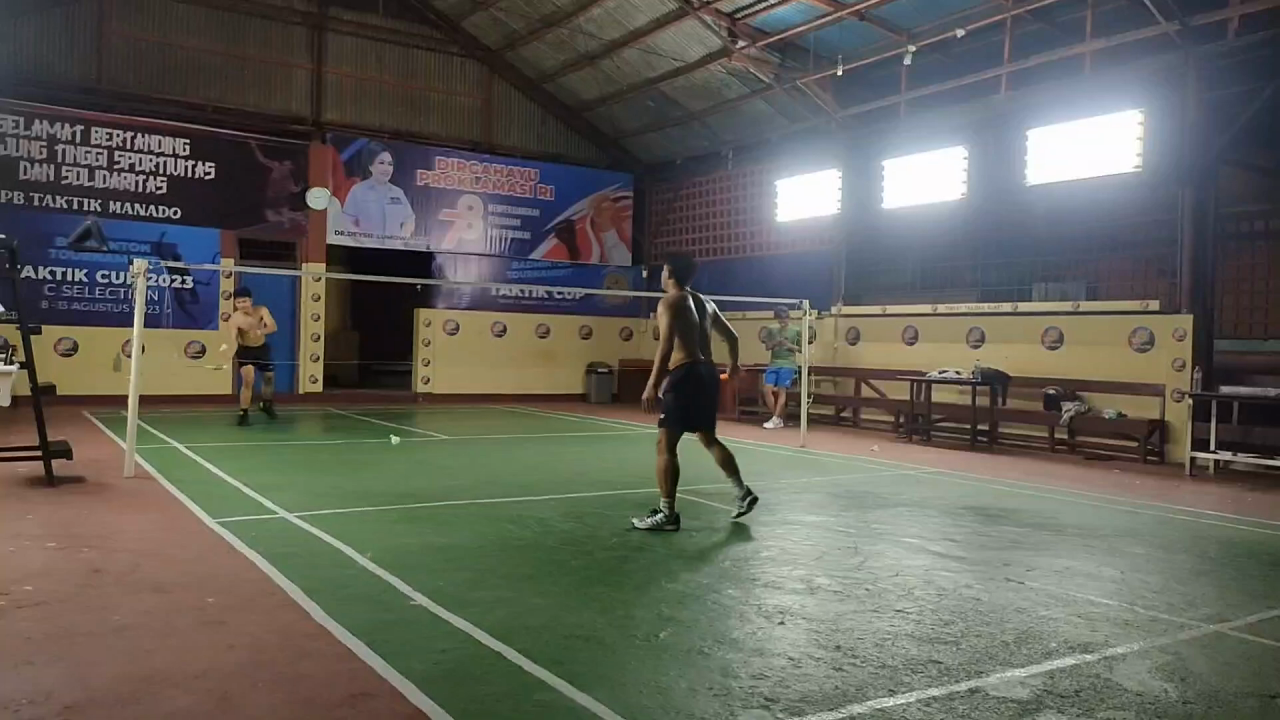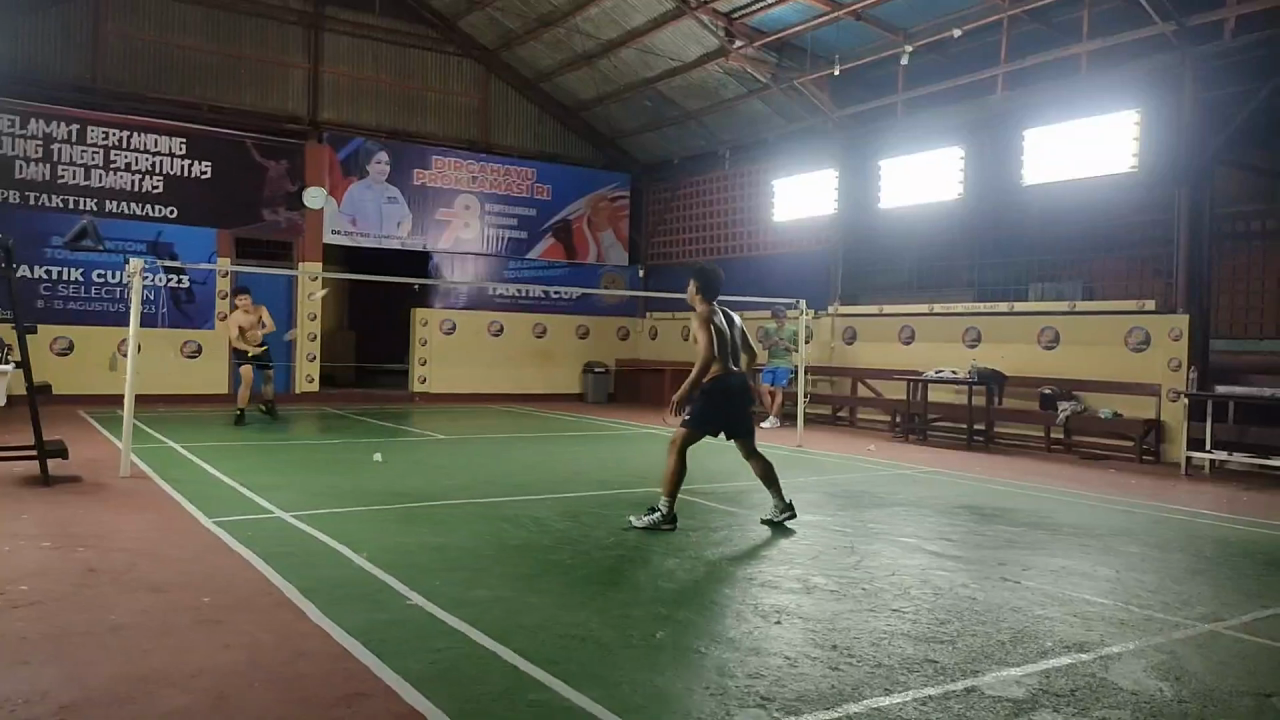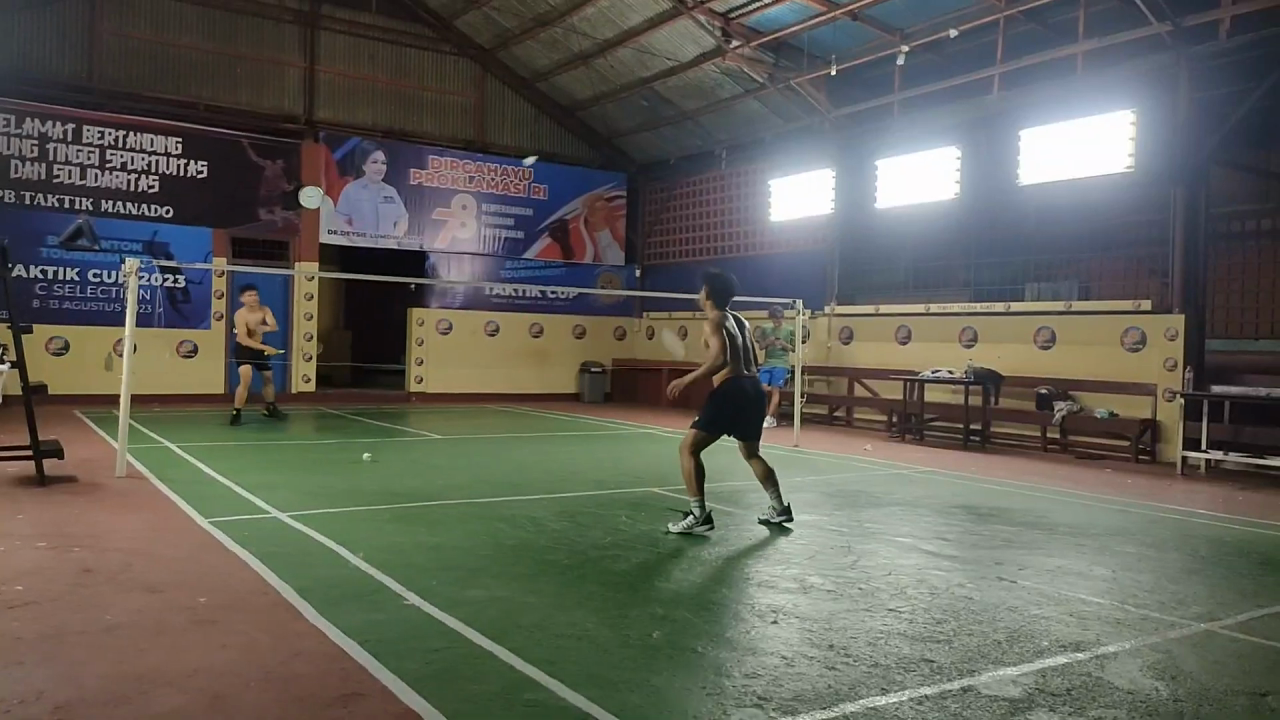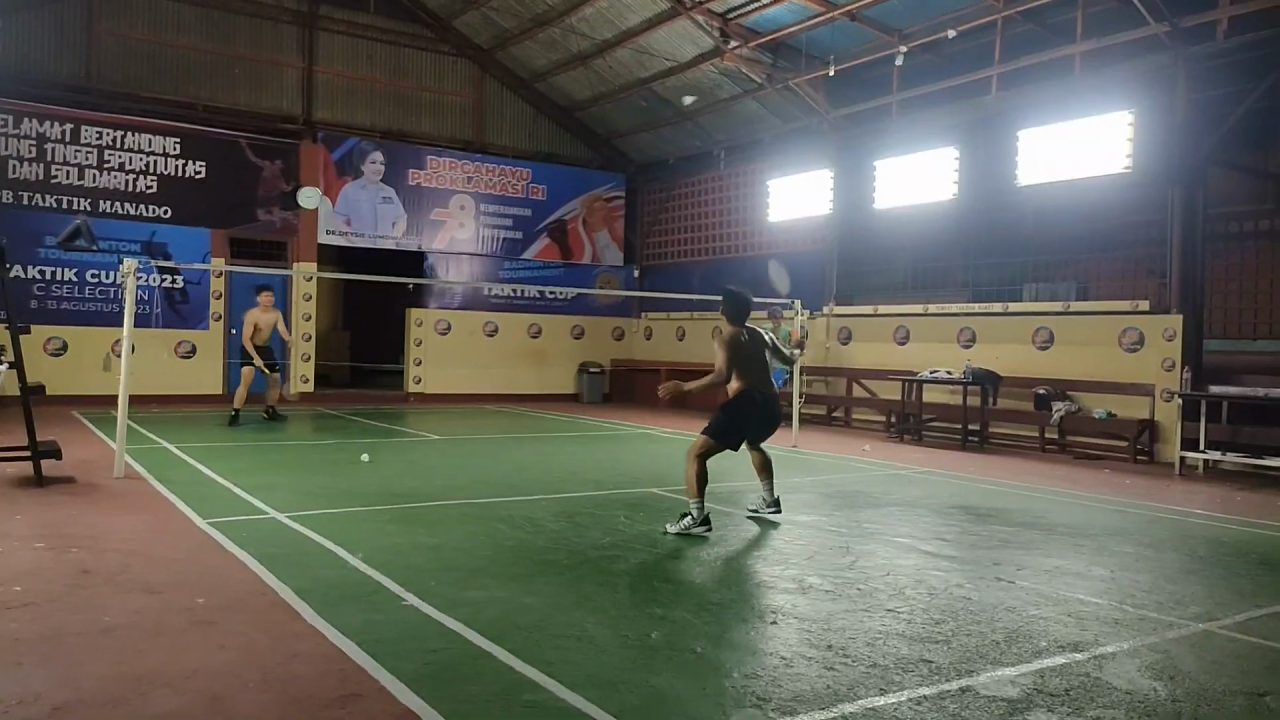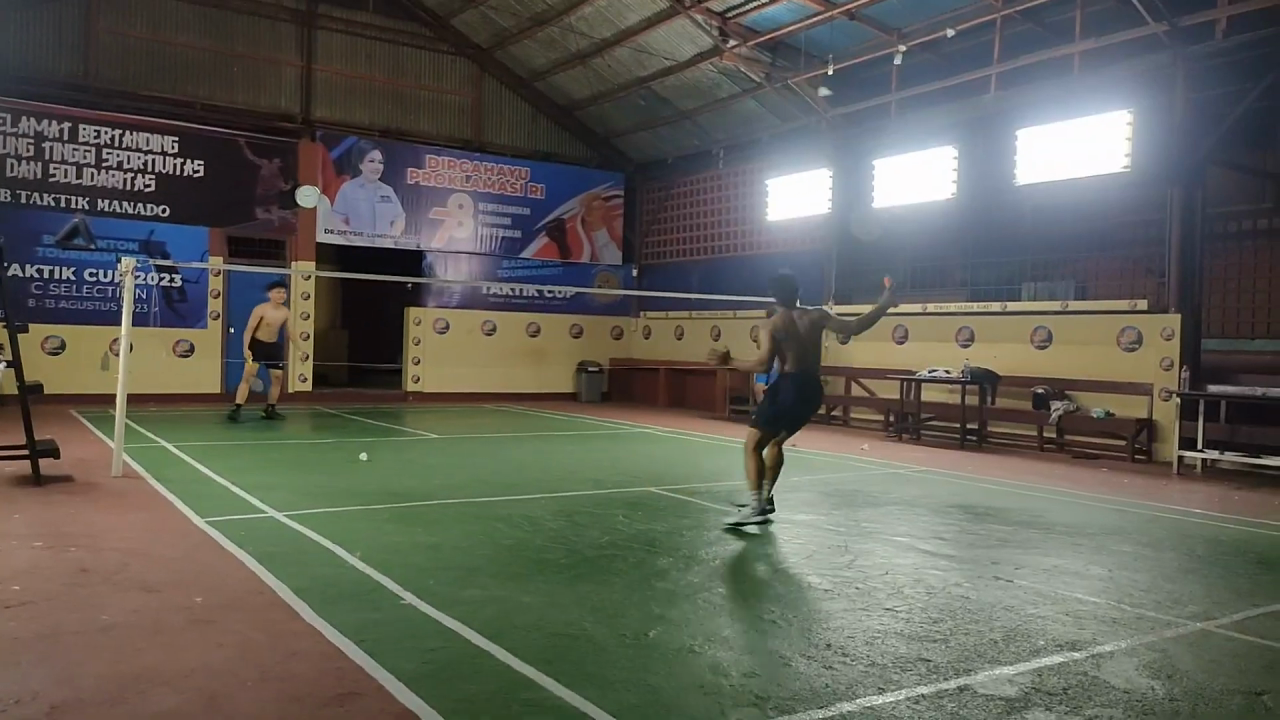
dt=0.2s
person 1, frame 1
left shoulder: (669, 302)
right shoulder: (705, 303)
left elbow: (666, 345)
right elbow: (731, 336)
left wrist: (652, 385)
right wrist: (734, 363)
left hip: (685, 376)
right hip: (707, 374)
left knee: (665, 444)
right knee: (710, 440)
left ankle: (666, 514)
right ankle: (743, 494)
person 1, frame 2
left shoulder: (703, 317)
right shoulder: (732, 317)
left elbow: (709, 356)
right elbow: (751, 354)
left wrist: (685, 390)
left hip: (719, 388)
right hip: (740, 387)
left knee: (678, 445)
right knee: (749, 451)
left ankle: (665, 513)
right ankle: (781, 506)
person 1, frame 3
left shoulder: (714, 322)
right shoulder: (739, 321)
left elbow: (720, 359)
left wrist: (688, 380)
left hip: (731, 392)
right hip: (753, 391)
left knee: (689, 448)
right knee: (751, 453)
left ankle: (699, 514)
right ankle: (780, 508)
person 1, frame 4
left shoulder: (726, 340)
right shoulder: (762, 335)
left elbow: (722, 376)
right elbow: (788, 359)
left wrist: (684, 387)
right wrist: (795, 352)
left hip: (745, 404)
right hip: (771, 405)
left knee: (696, 454)
right knee: (754, 445)
left ankle: (697, 516)
right ankle: (769, 499)
person 1, frame 5
left shoulder: (772, 326)
right shoulder: (817, 315)
left elbow: (763, 365)
right elbow: (855, 327)
left wrist: (731, 362)
right wrist: (885, 301)
left hip: (789, 386)
right hip: (813, 389)
left knee: (753, 446)
right knee: (776, 441)
left ankle: (755, 507)
right ankle: (763, 500)
